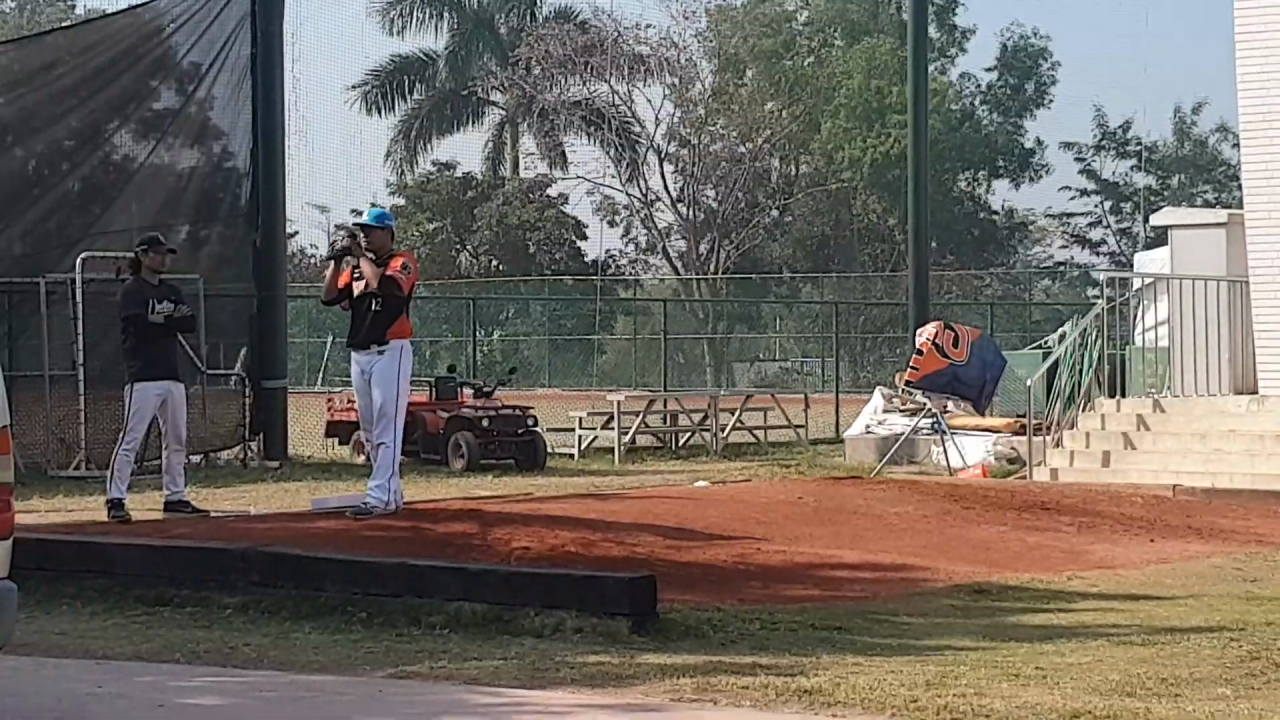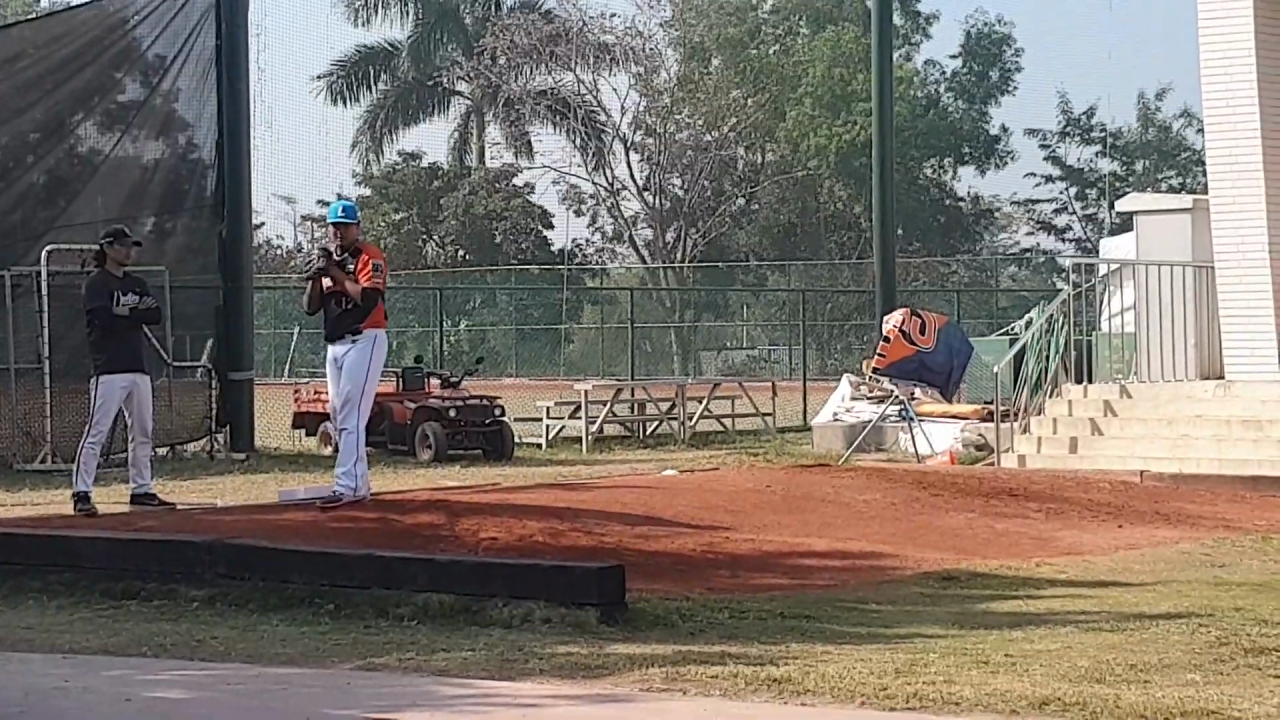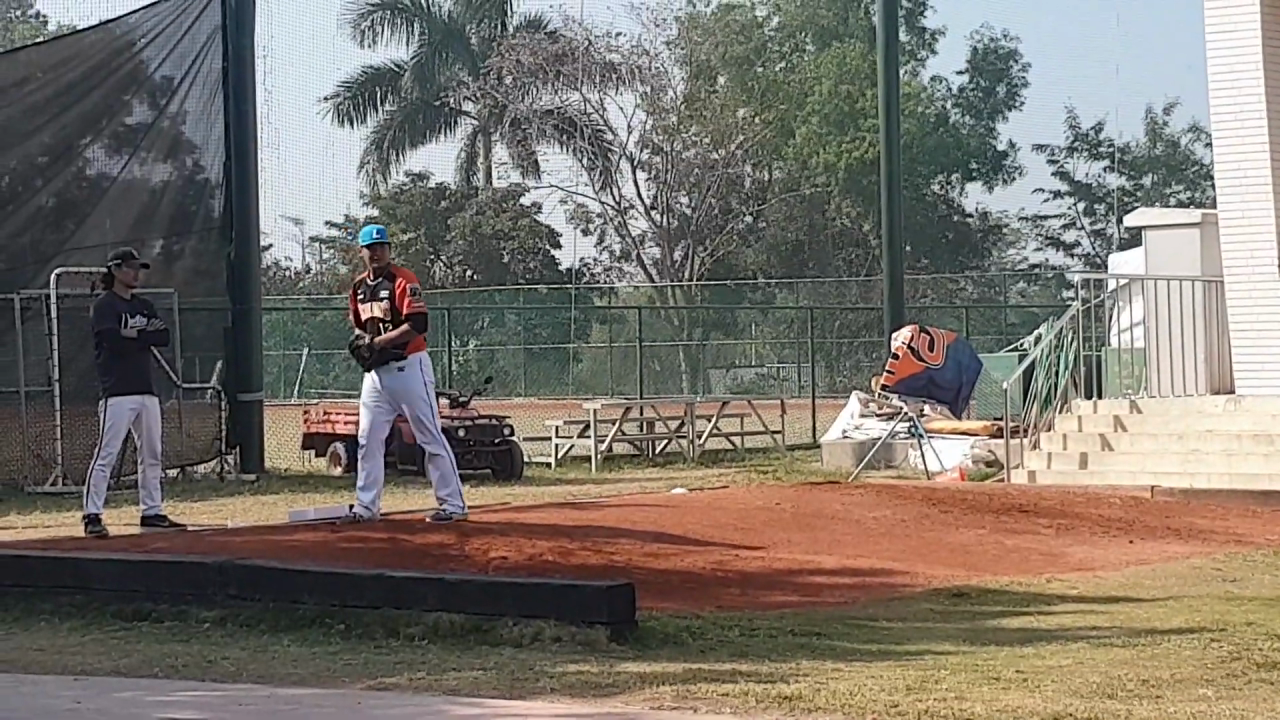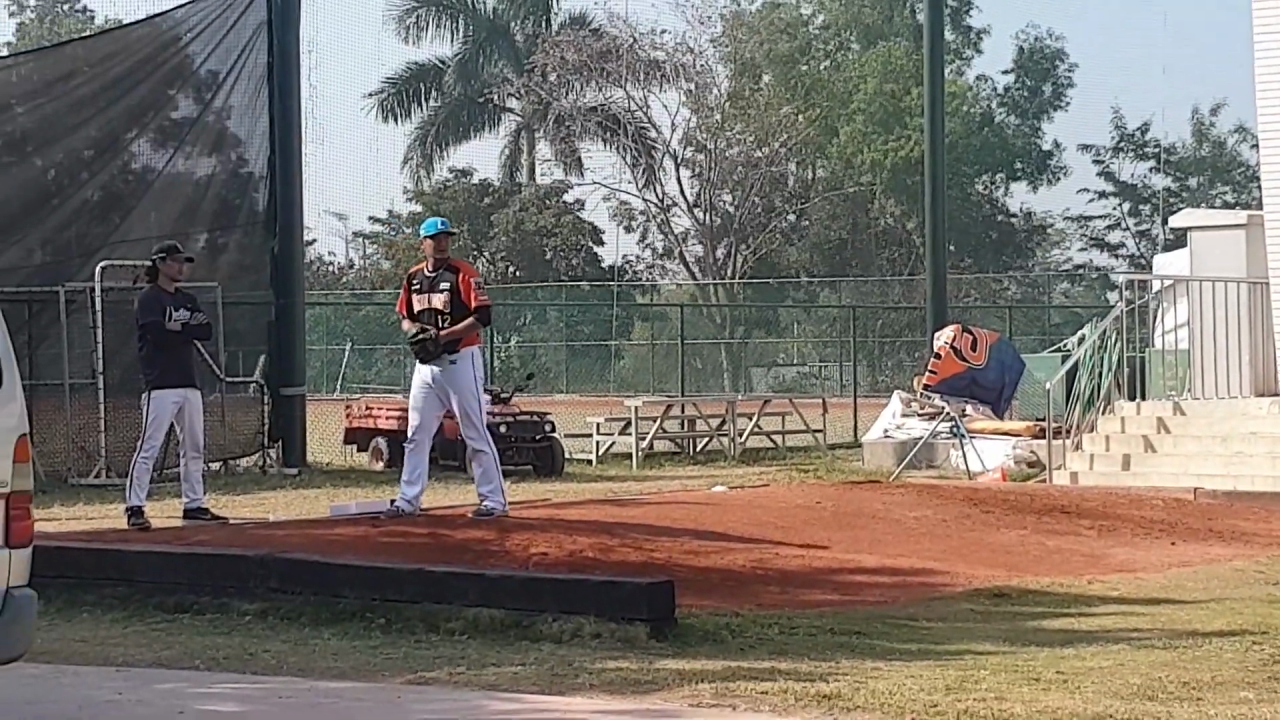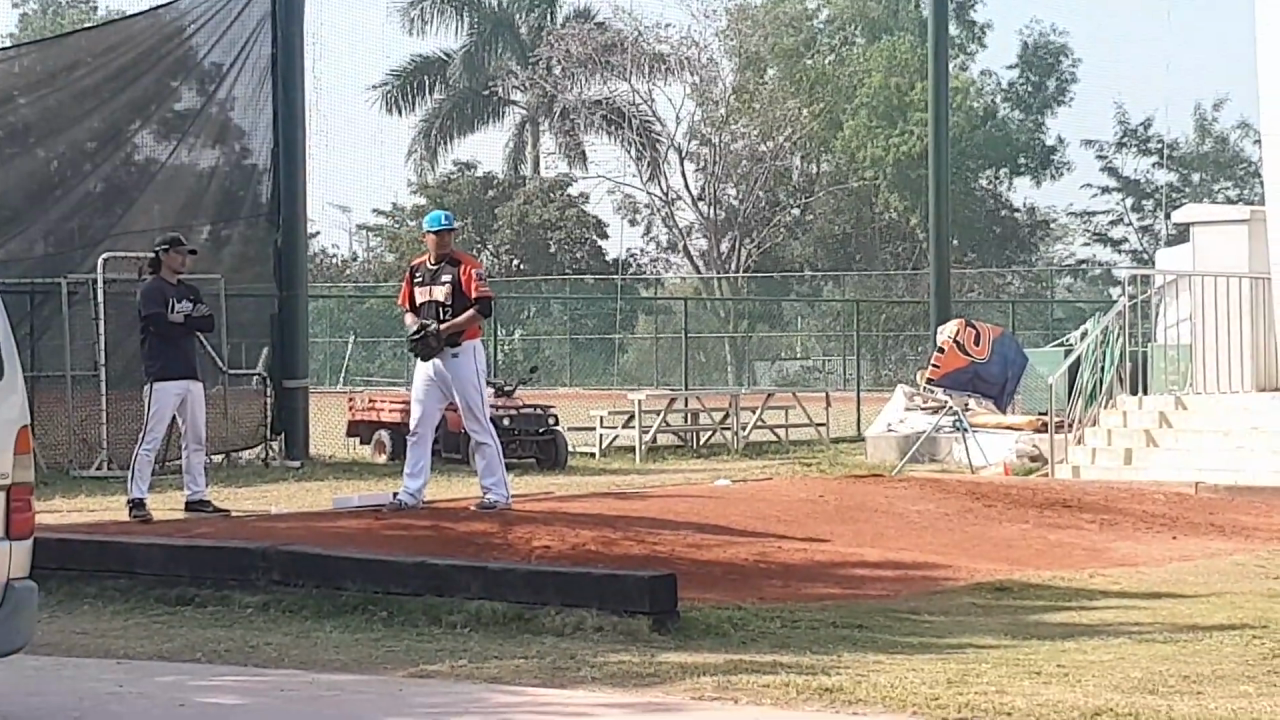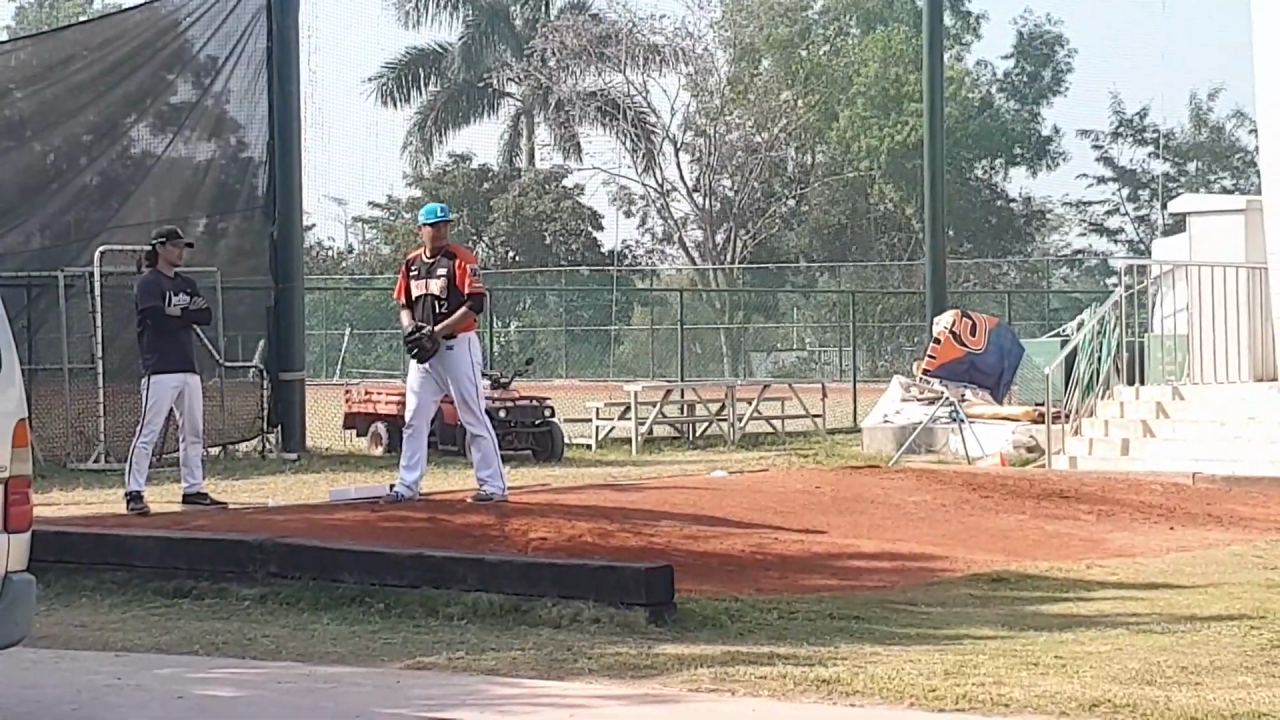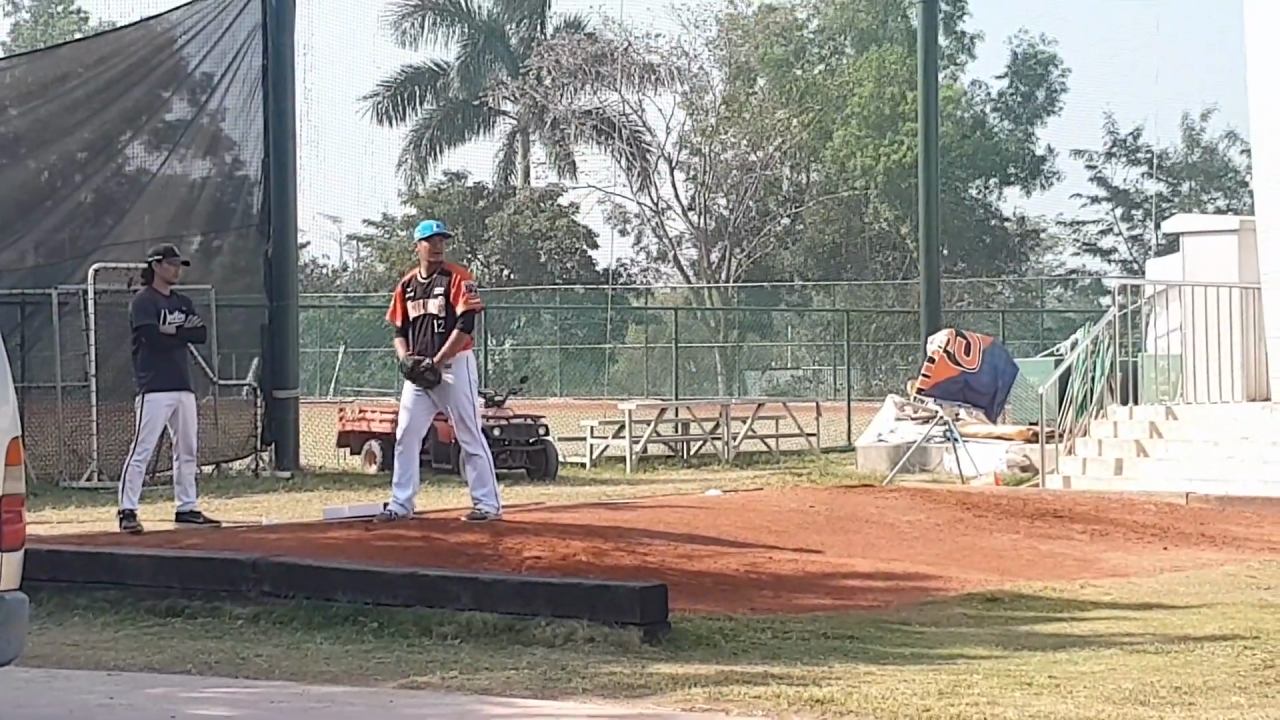
dt=0.5s
person 1, frame 1
left shoulder: (402, 262)
right shoulder: (356, 268)
left elbow: (382, 285)
right elbow: (329, 298)
left wrist: (359, 255)
right wrist: (337, 260)
left hip: (390, 353)
right hip: (360, 354)
left knee: (386, 428)
right knee: (369, 429)
left ankle: (381, 497)
right ankle: (391, 493)
person 1, frame 2
left shoulder: (370, 257)
right shoulder: (325, 259)
left elbow: (368, 299)
right elbow: (311, 308)
left wrist: (336, 274)
right wrist: (315, 280)
left hip: (365, 341)
right hip: (335, 345)
left knee: (349, 412)
right knee: (338, 414)
left ankle: (353, 484)
right ankle: (352, 484)
person 1, frame 3
left shoulder: (404, 280)
right shoulder: (358, 287)
left elbow: (418, 325)
left wrist: (378, 342)
left hip: (408, 367)
right hip: (376, 370)
left knee: (430, 437)
right knee: (368, 439)
left ankle: (453, 503)
right ankle: (366, 506)
person 1, frame 4
left shoulder: (465, 274)
right shoulder: (413, 277)
left elbow: (482, 318)
right elbow: (405, 317)
left wrist: (443, 335)
right wrist: (414, 330)
left hip: (460, 361)
right hip: (426, 364)
left knee: (475, 433)
right knee: (417, 434)
left ankle: (494, 500)
right ankle: (408, 500)
person 1, frame 5
left shoulder: (467, 266)
right shoulder: (416, 269)
left elbow: (483, 308)
right elbow: (407, 310)
left wrist: (444, 328)
right wrist: (415, 323)
left hip: (462, 354)
right hip: (428, 357)
left knee: (478, 425)
right knee: (419, 427)
left ankle: (498, 492)
right ankle: (411, 493)
person 1, frame 6
left shoulder: (462, 259)
right shoulder: (411, 263)
left elbow: (475, 305)
right elbow: (404, 305)
left wrist: (437, 331)
right wrist: (410, 327)
left hip: (457, 347)
left knee: (473, 417)
right knee: (414, 419)
left ankle: (494, 485)
right ankle: (406, 485)
person 1, frame 7
left shoulder: (457, 277)
right shoulder: (406, 285)
left elbow: (465, 325)
right elbow: (400, 331)
left wrist: (438, 362)
right wrist: (405, 358)
left hip: (455, 366)
left knee: (469, 437)
right knee: (406, 435)
left ankle: (488, 504)
right ankle: (400, 504)
person 2, frame 1
left shoulder: (172, 292)
right shoulder: (132, 291)
left elbow: (191, 324)
right elbow: (141, 327)
left wrist: (162, 320)
right wrist: (173, 320)
left hip: (172, 376)
right hip: (143, 378)
left knee: (177, 441)
right knee: (131, 440)
left ankle: (175, 498)
right ankle: (115, 500)
person 2, frame 2
left shoulder: (138, 284)
right shoulder: (96, 283)
left elbow: (156, 315)
right elbow: (106, 319)
left wrist: (127, 312)
right wrist: (138, 313)
left hip: (138, 368)
right hip: (109, 370)
left knee: (143, 433)
right knee: (96, 432)
left ankle: (141, 491)
right ankle: (81, 493)
person 2, frame 3
left shoulder: (145, 306)
right shoulder: (104, 305)
left elbow: (164, 338)
right elbow: (114, 342)
left wrist: (134, 335)
right wrist: (146, 334)
left hip: (146, 390)
right hip: (117, 392)
left knee: (152, 455)
right knee: (106, 455)
left ankle: (152, 512)
right ankle: (92, 515)
person 2, frame 4
left shoulder: (189, 300)
right shoulder: (148, 298)
left elbow: (207, 332)
right elbow: (159, 335)
left wrist: (179, 328)
right wrist: (190, 328)
left hip: (189, 383)
right hip: (160, 385)
left knee: (194, 447)
right knee: (149, 447)
left ankle: (194, 505)
right ankle: (135, 507)
person 2, frame 5
left shoulder: (191, 291)
right shoulder: (151, 290)
left elbow: (209, 323)
right elbow: (161, 326)
left wrist: (182, 319)
right wrist: (192, 321)
left hip: (191, 375)
right hip: (163, 377)
left knee: (196, 440)
right knee: (151, 440)
left ankle: (196, 497)
right ankle: (136, 500)
person 2, frame 6
left shoulder: (188, 284)
right shoulder: (148, 283)
left elbow: (206, 316)
right elbow: (159, 320)
left wrist: (178, 313)
right wrist: (189, 314)
left hip: (188, 368)
right hip: (160, 370)
left knee: (193, 432)
right knee: (148, 432)
left ankle: (193, 490)
right ankle: (134, 493)
person 2, frame 7
left shoulder: (183, 302)
right shoulder: (143, 301)
left elbow: (201, 334)
right elbow: (153, 338)
left wrist: (174, 330)
right wrist: (184, 332)
left hip: (183, 386)
right hip: (154, 388)
left knee: (187, 451)
right knee: (142, 451)
left ankle: (187, 508)
right ankle: (127, 511)
